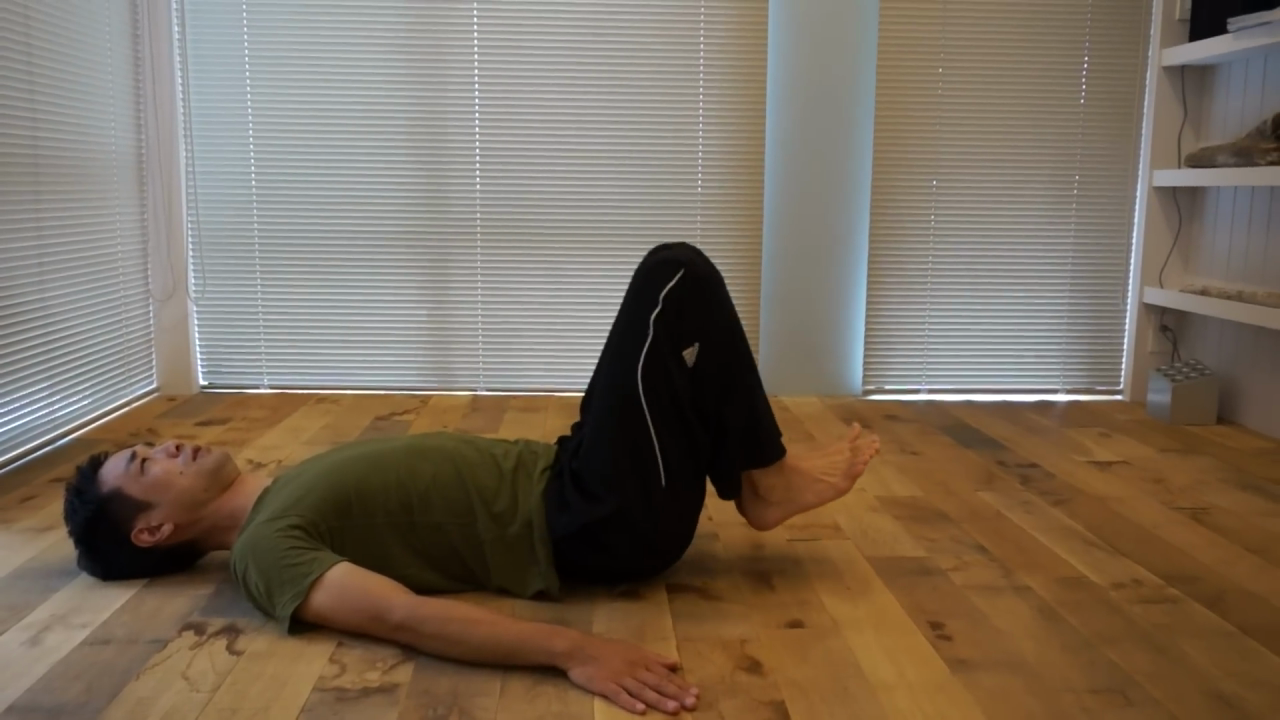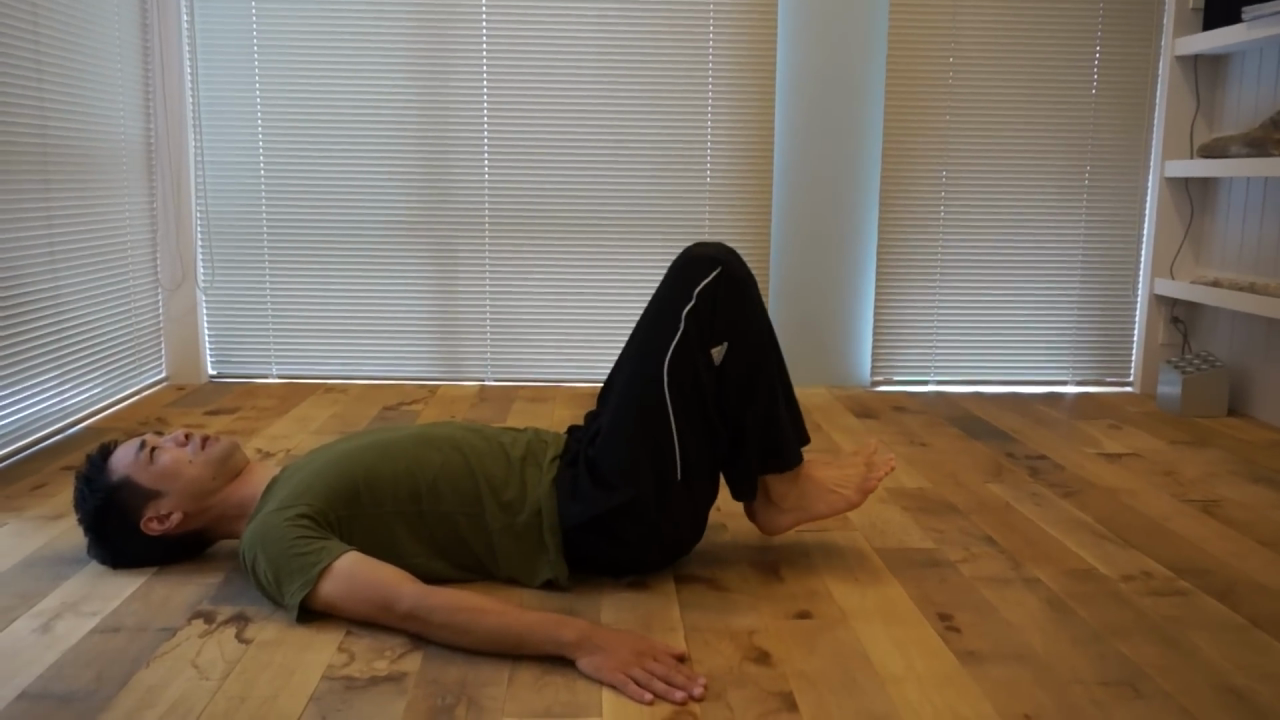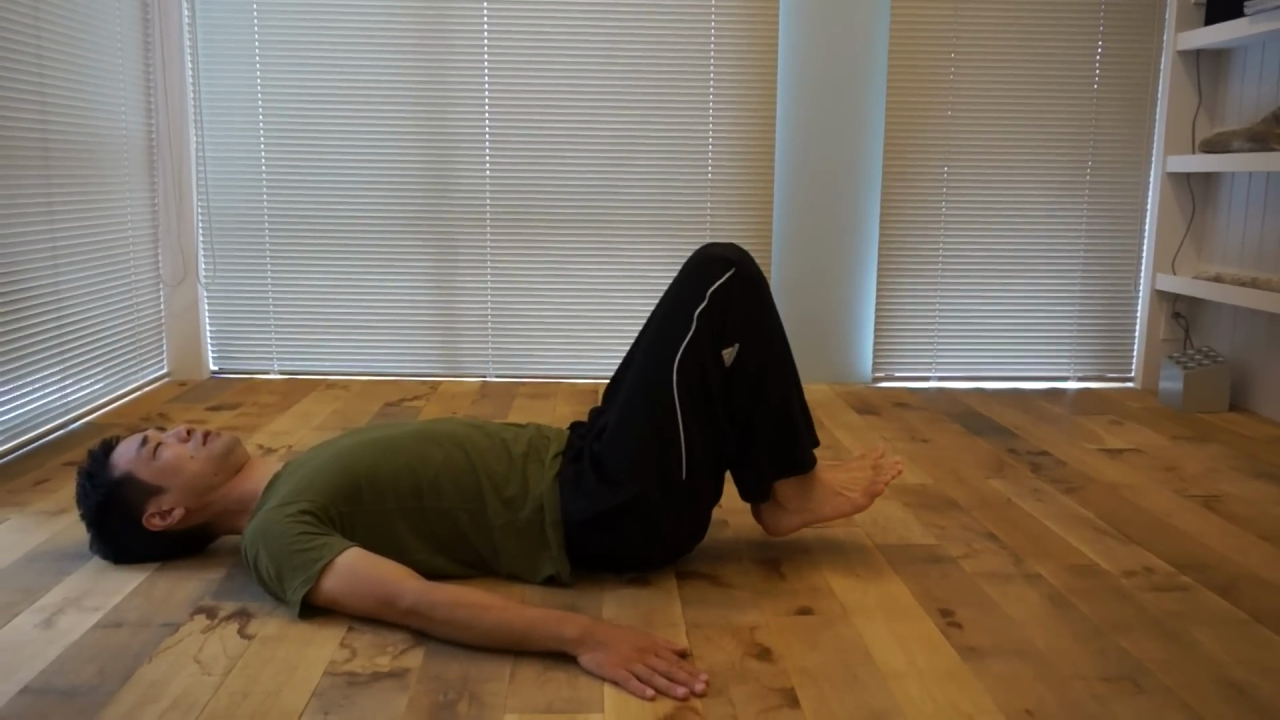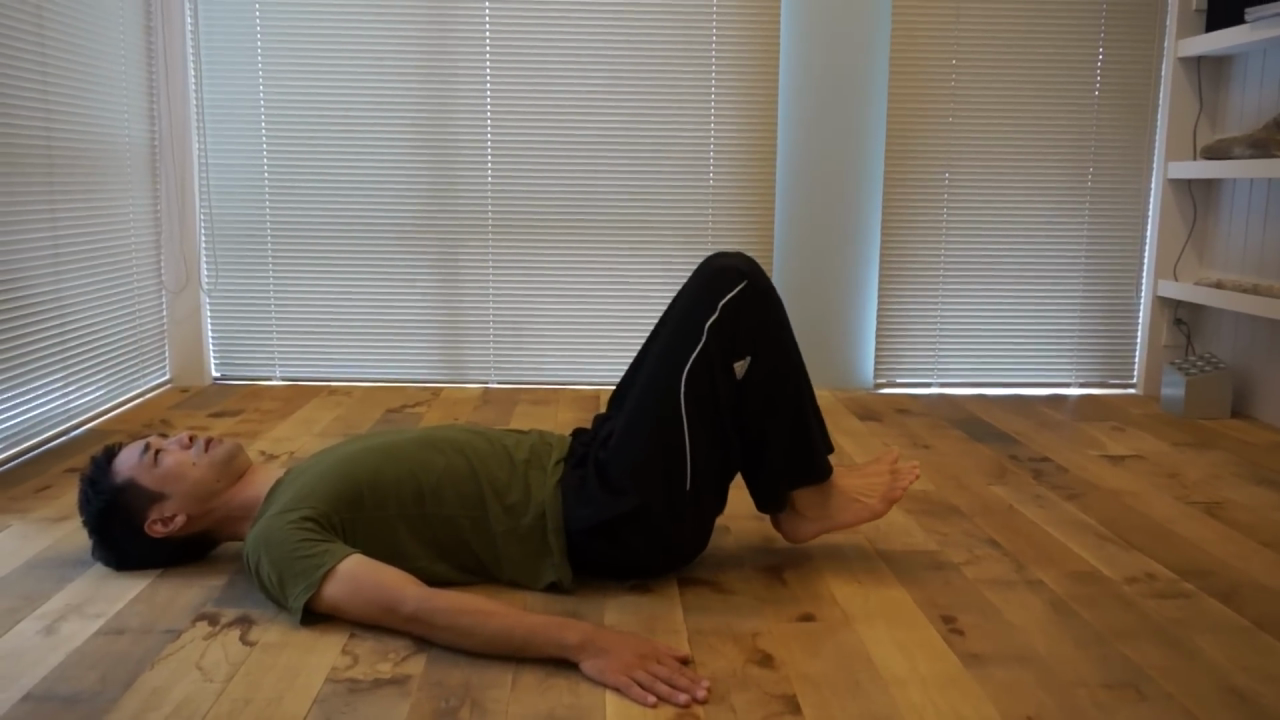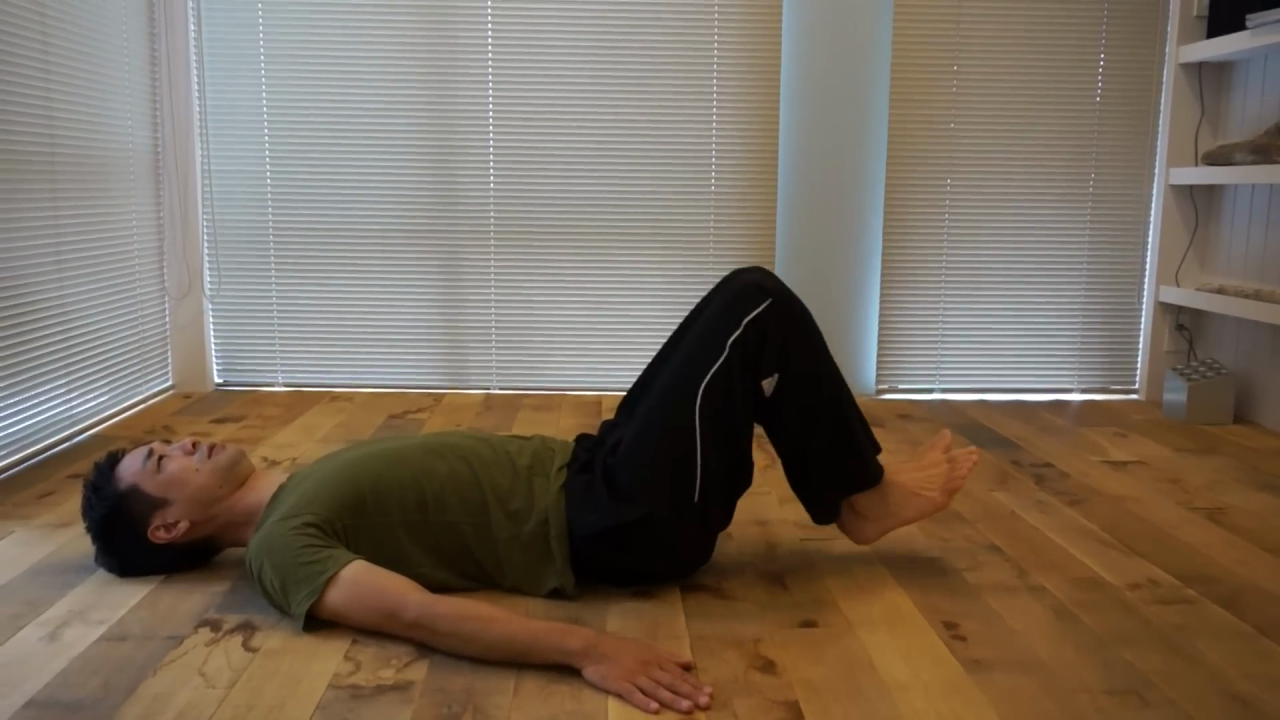
dt=0.4s
person 1, frame 1
left shoulder: (291, 498)
right shoulder: (269, 550)
right elbow: (403, 615)
right wrist: (573, 649)
left hip: (556, 476)
right hip: (597, 525)
left knee: (673, 272)
right knee: (677, 283)
left ankle: (760, 475)
right ankle: (763, 482)
person 1, frame 2
left shoulder: (301, 485)
right shoulder: (277, 540)
right elbow: (414, 605)
right wrist: (581, 638)
left hip: (568, 463)
right hip: (605, 515)
left knee: (705, 274)
right knee: (707, 279)
left ankle: (775, 479)
right ankle: (773, 487)
person 1, frame 3
left shoulder: (303, 480)
right shoulder: (279, 535)
right elbow: (414, 602)
right wrist: (583, 634)
left hip: (573, 459)
right hip: (607, 512)
left knee: (719, 276)
right knee: (721, 279)
left ankle: (786, 483)
right ankle: (784, 491)
person 1, frame 4
left shoulder: (305, 487)
right shoulder: (281, 543)
right elbow: (417, 607)
right wrist: (584, 640)
left hip: (576, 465)
right hip: (611, 518)
left knee: (726, 285)
right knee: (730, 291)
left ankle: (801, 487)
right ankle: (801, 499)
person 1, frame 5
left shoulder: (308, 494)
right shoulder: (284, 548)
right elbow: (417, 612)
right wrist: (589, 648)
left hip: (583, 467)
right hip: (616, 524)
left knee: (750, 300)
right knee: (755, 309)
left ankle: (857, 486)
right ankle: (860, 498)
